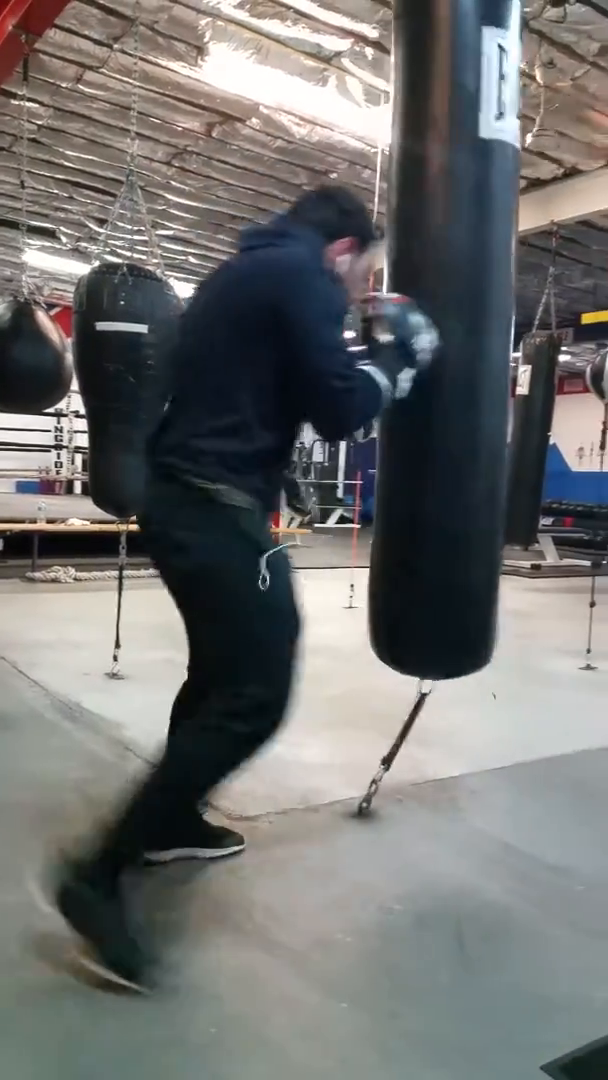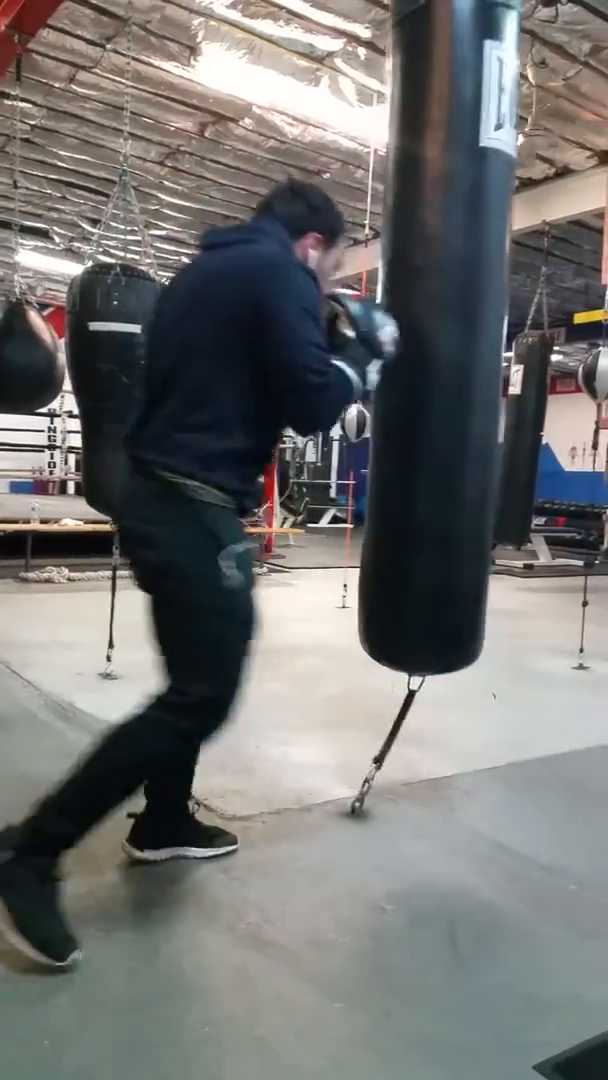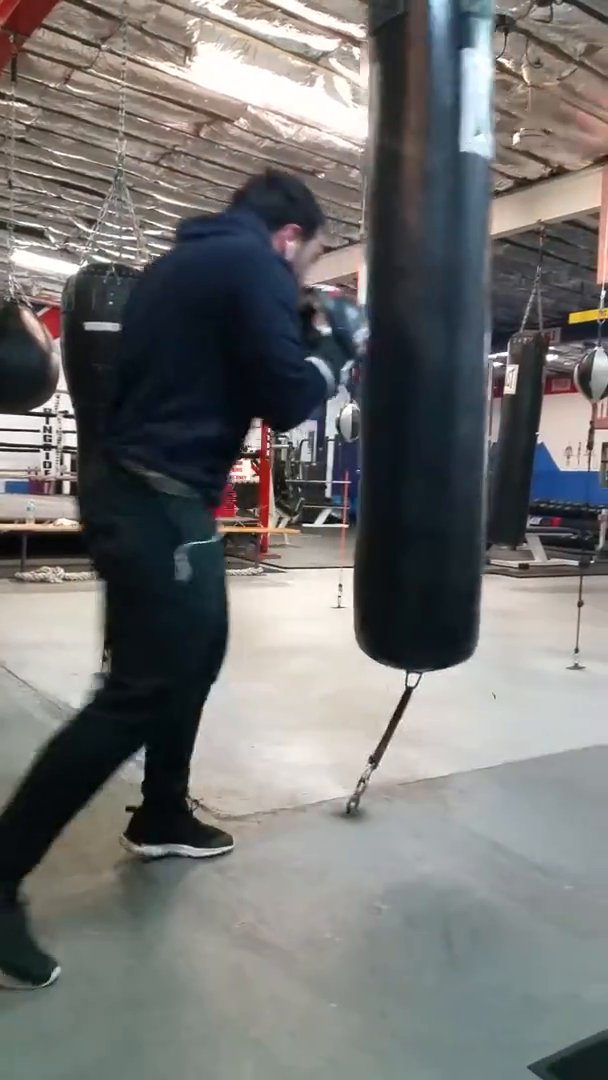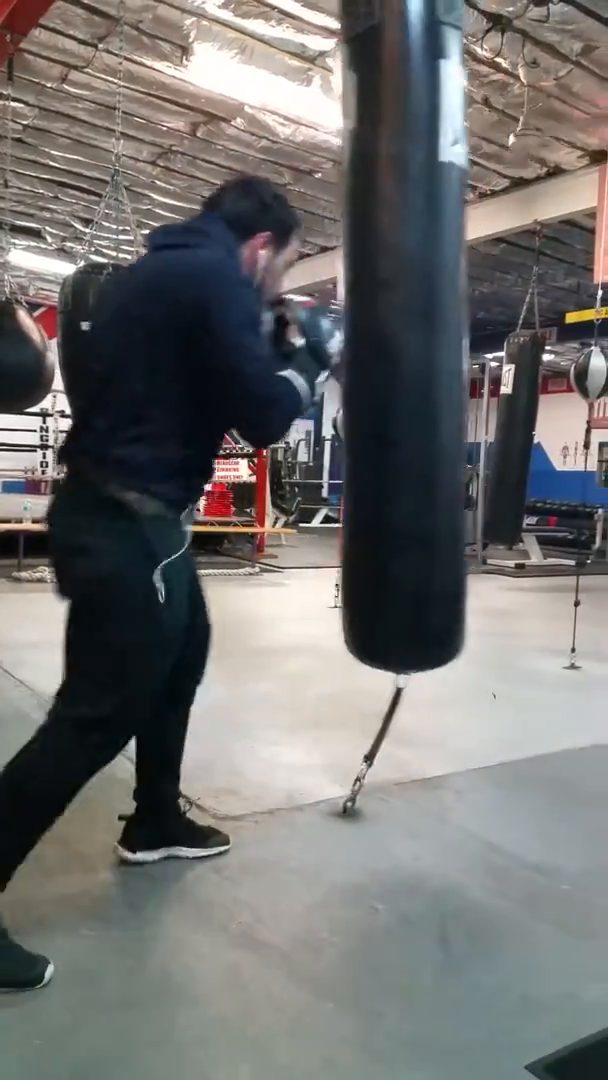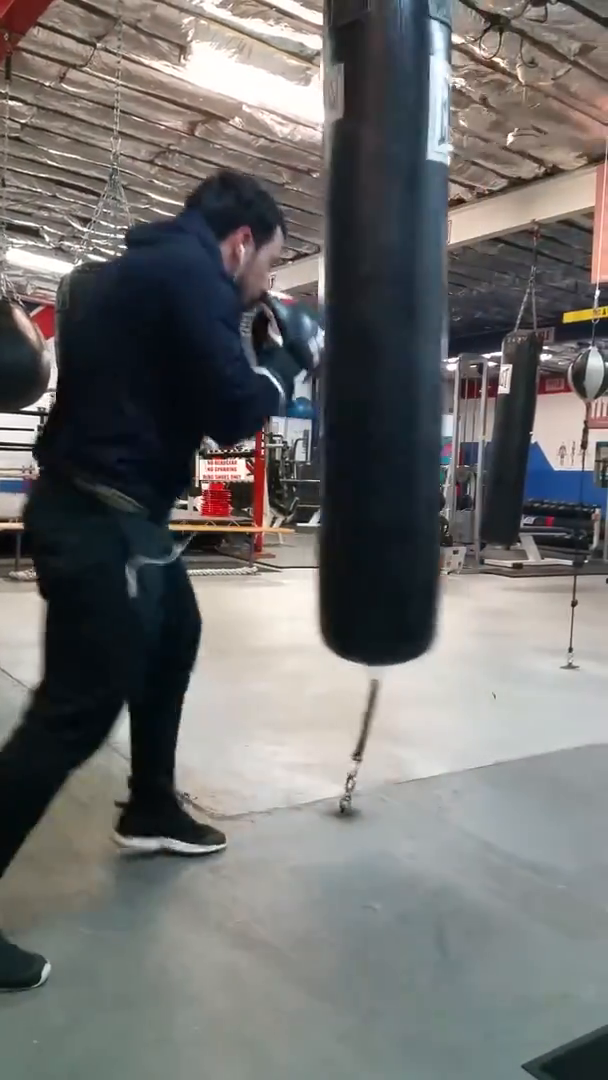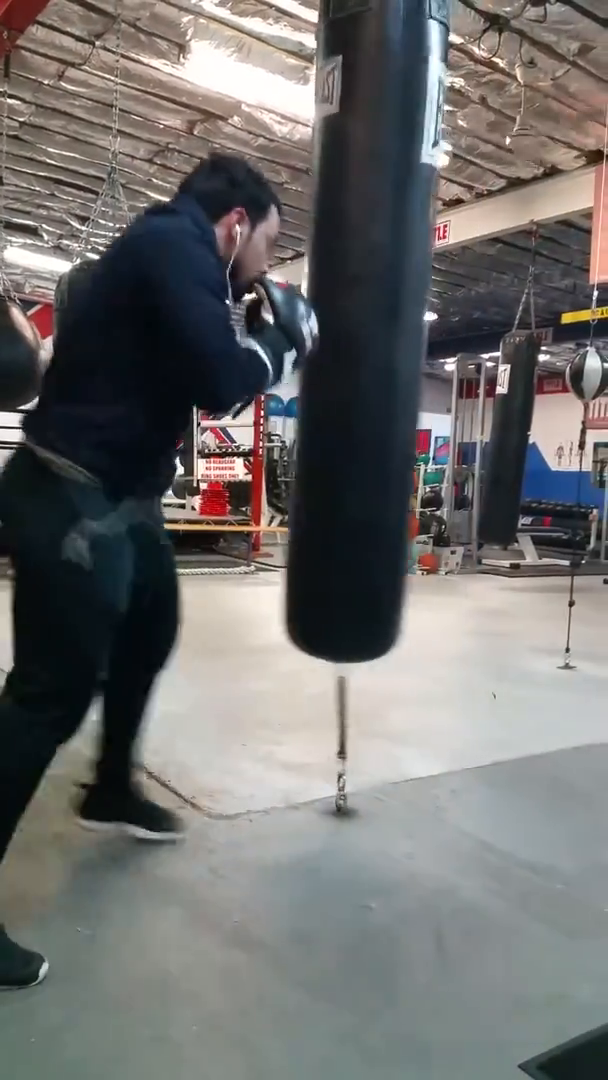
dt=0.1s
person 1, frame 1
left shoulder: (238, 277)
right shoulder: (301, 279)
right elbow: (339, 408)
left wrist: (360, 354)
right wrist: (396, 360)
left hip: (183, 499)
right hip: (220, 514)
left knee: (222, 670)
right knee: (249, 702)
left ankle: (170, 821)
right ankle: (98, 878)
person 1, frame 2
left shoulder: (205, 272)
right shoulder: (279, 274)
right elbow: (312, 404)
left wrist: (324, 343)
right wrist: (359, 352)
left hip: (165, 494)
right hip: (193, 511)
left knee: (212, 661)
right knee: (201, 696)
left ankle: (163, 821)
person 1, frame 3
left shoulder: (178, 265)
right shoulder: (255, 267)
right elbow: (288, 399)
left wrist: (300, 337)
right wrist: (330, 346)
left hip: (136, 489)
right hip: (158, 503)
left knee: (191, 652)
right knee: (141, 692)
left ankle: (161, 817)
person 1, frame 4
left shoulder: (152, 273)
right shoulder: (217, 279)
right elbow: (260, 414)
left wrist: (277, 350)
right wrist: (307, 358)
left hip: (121, 510)
right hip: (122, 523)
left knee: (181, 655)
right knee: (98, 714)
left ankle: (154, 820)
person 1, frame 5
left shoulder: (136, 269)
right shoulder: (194, 275)
right elbow: (236, 412)
left wrist: (255, 348)
right wrist: (286, 357)
left hip: (106, 507)
right hip: (100, 518)
left knee: (172, 643)
right knee: (76, 710)
left ankle: (151, 809)
person 1, frame 6
left shoulder: (160, 249)
right shoulder: (170, 248)
left elbow: (193, 364)
right elbow: (217, 382)
left wrist: (260, 341)
right wrist: (276, 337)
left hip: (116, 495)
right hip: (70, 502)
left knee: (148, 633)
left ankle: (113, 790)
